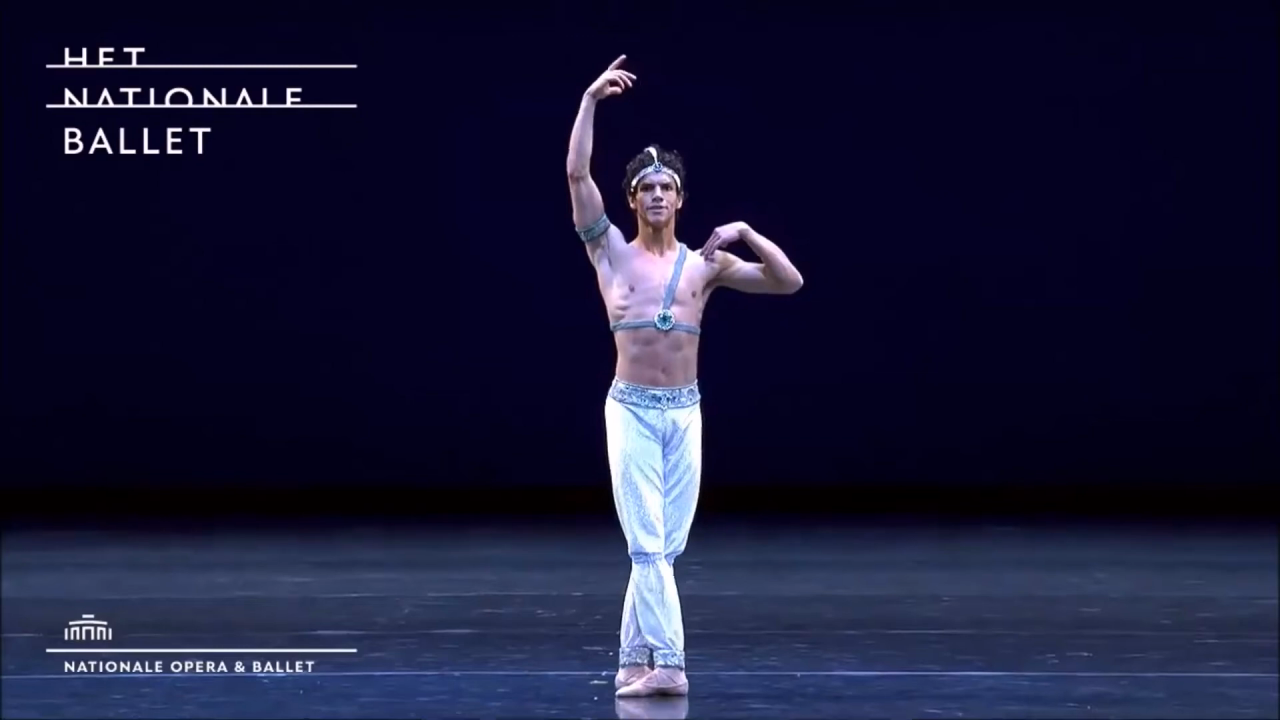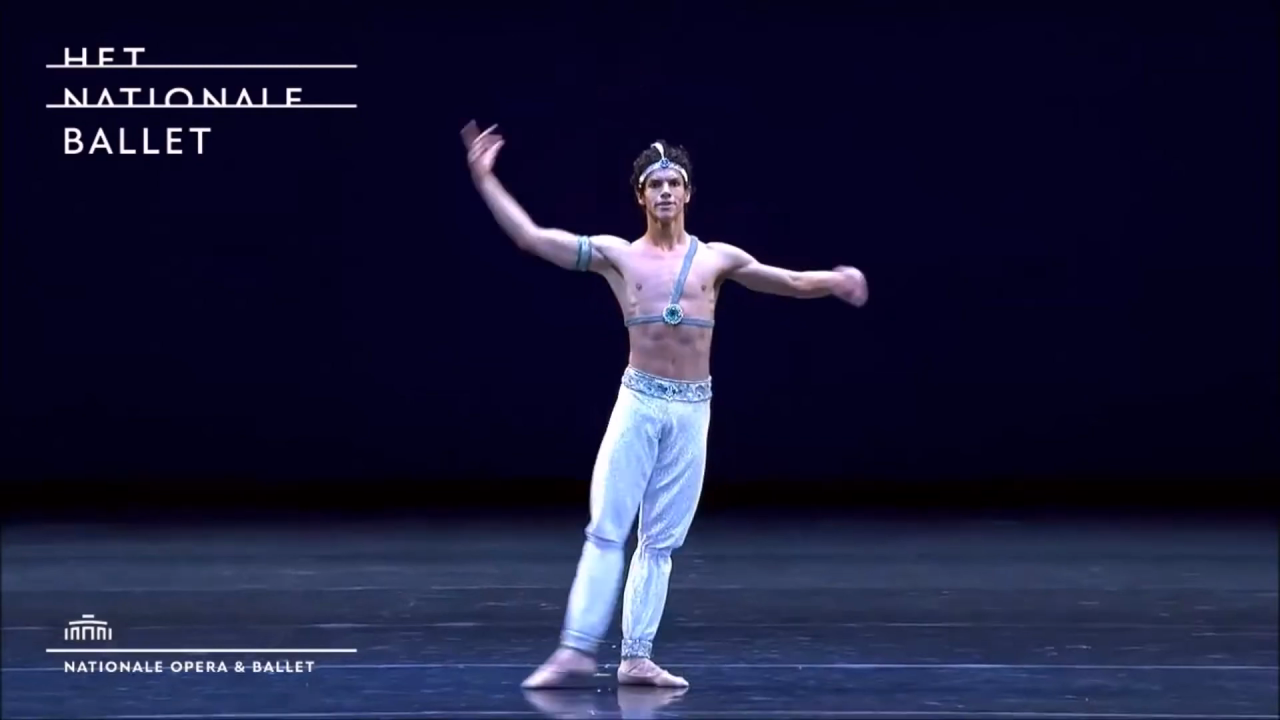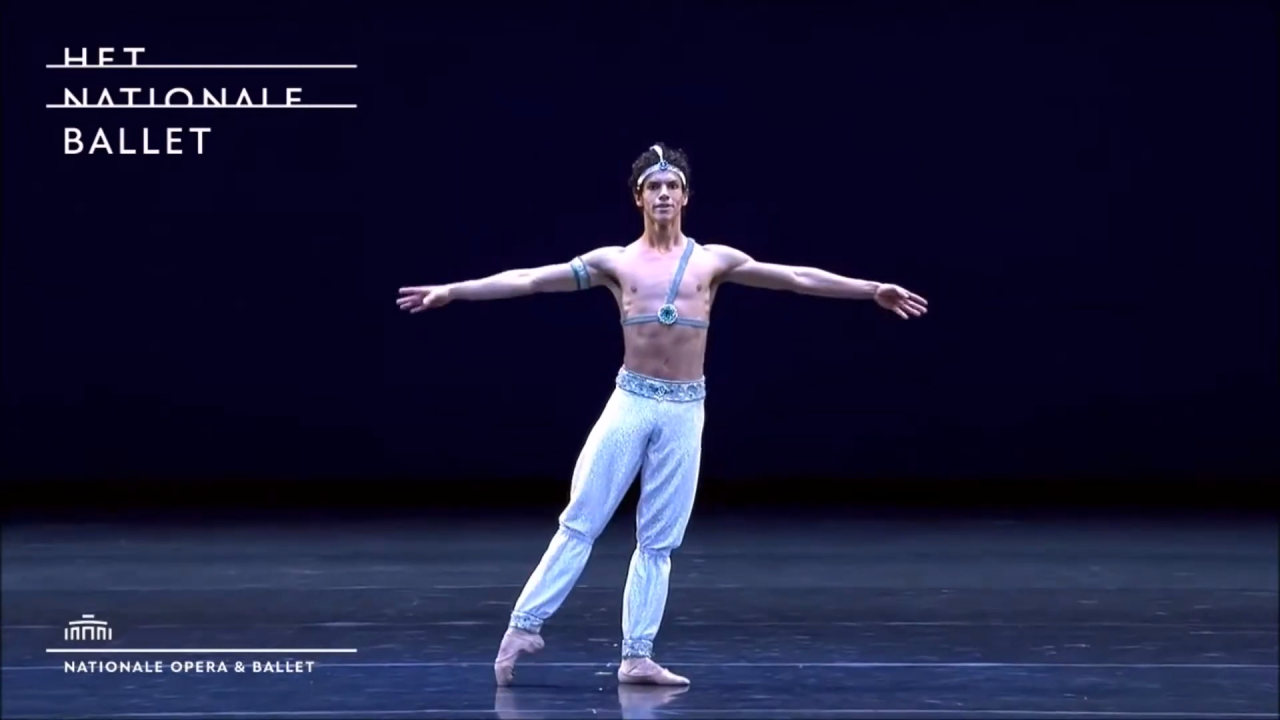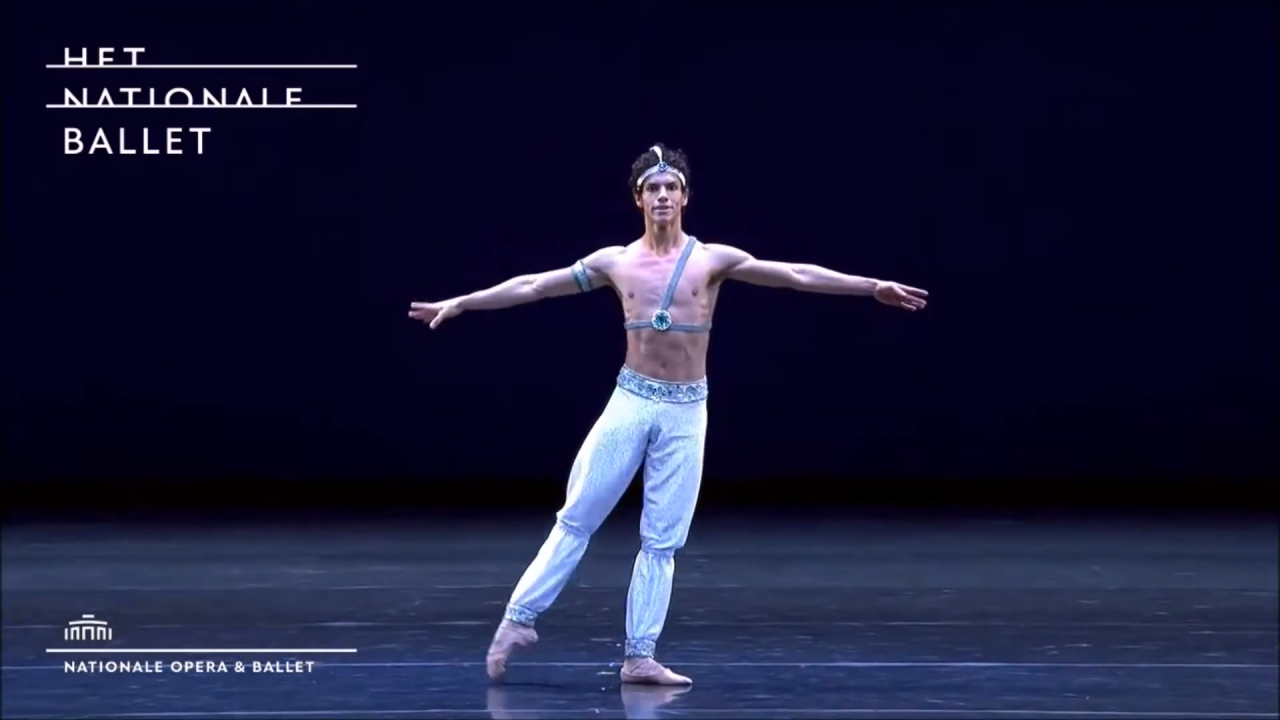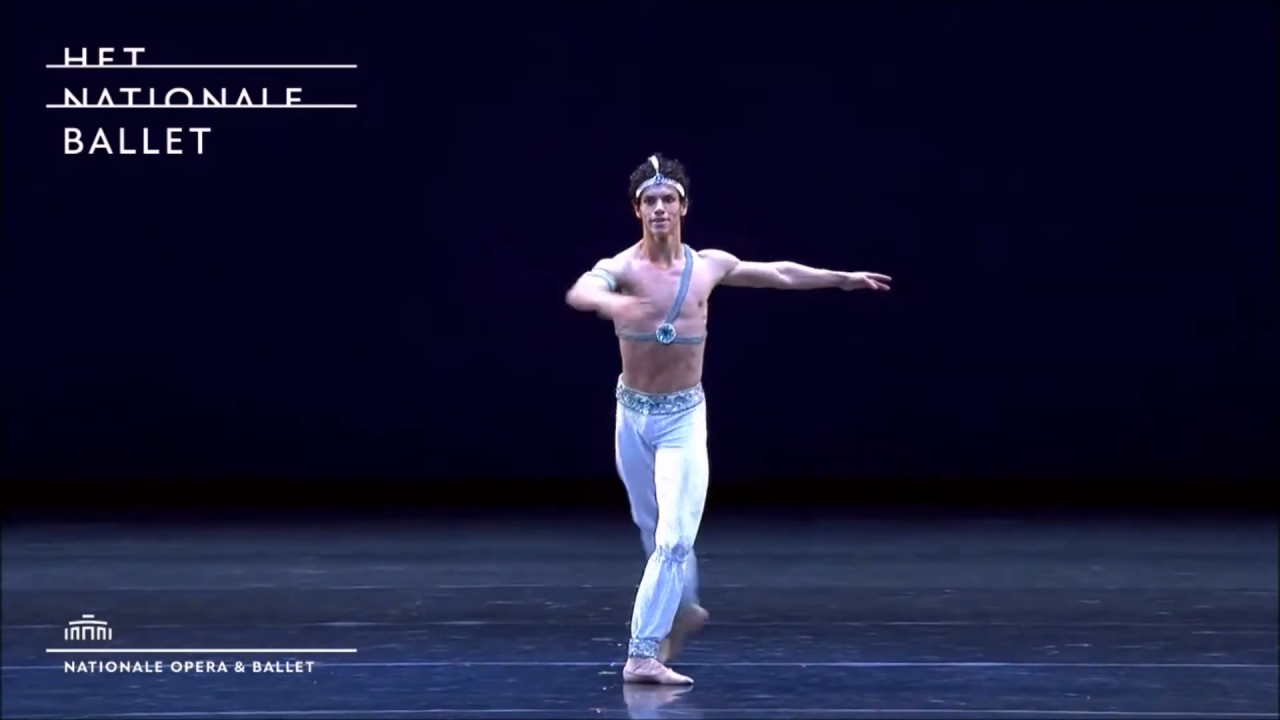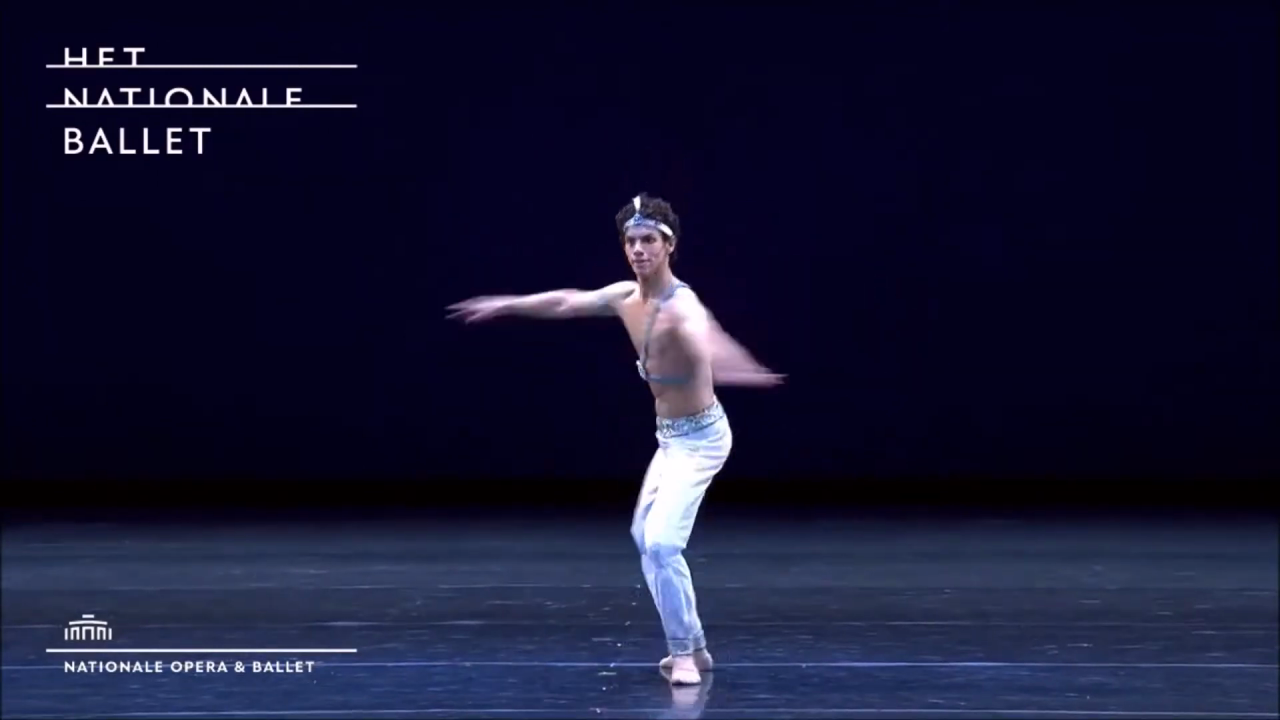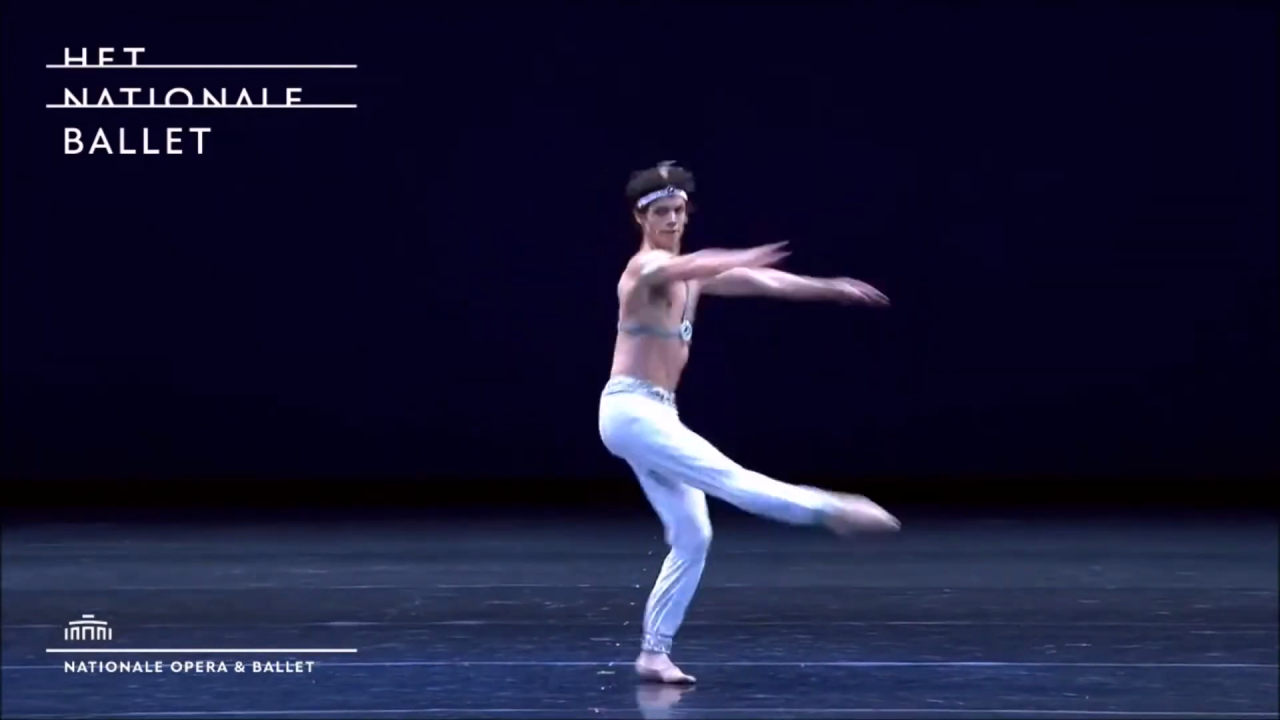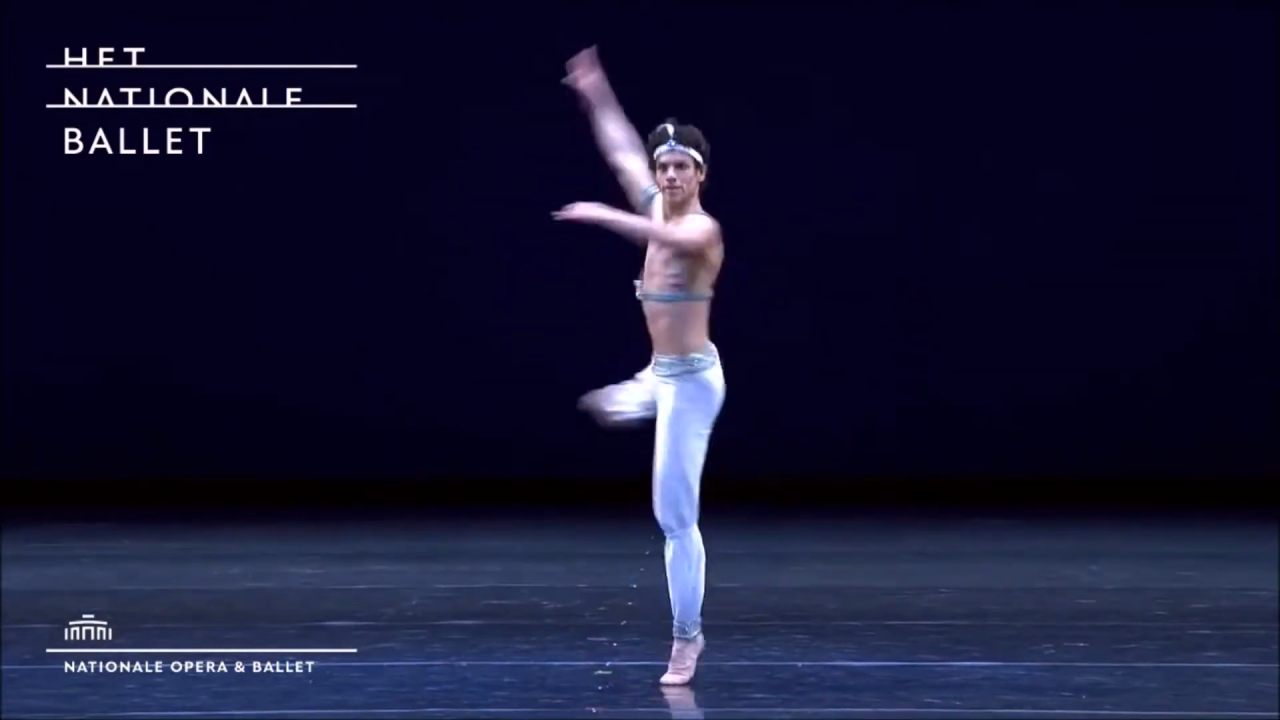
dt=0.3s
person 1, frame 1
left shoulder: (707, 263)
right shoulder: (610, 253)
left elbow: (790, 283)
right elbow: (577, 175)
left wrist: (745, 233)
right wrist: (589, 98)
left hip: (685, 413)
right hip: (631, 410)
left knee: (664, 547)
right knee: (648, 545)
left ankle: (635, 663)
right ankle: (666, 664)
person 1, frame 2
left shoulder: (717, 257)
right shoulder: (616, 254)
left elbow: (792, 281)
right elbow: (531, 237)
left wrist: (841, 275)
right wrist: (485, 178)
left hip: (692, 409)
right hip: (638, 402)
left knee: (662, 539)
right knee: (607, 529)
left ankle: (635, 655)
right ankle: (577, 649)
person 1, frame 3
left shoulder: (715, 259)
right shoulder: (613, 260)
left elbow: (797, 278)
right elbow: (528, 281)
left wrist: (874, 289)
right wrist: (449, 289)
left hip: (686, 409)
right hip: (631, 401)
left knee: (660, 539)
right knee: (580, 520)
left ankle: (637, 656)
right ankle: (525, 624)
person 1, frame 4
left shoulder: (714, 258)
right shoulder: (613, 261)
left elbow: (797, 274)
right elbow: (532, 285)
left wrist: (873, 286)
right wrist: (456, 305)
left hip: (687, 410)
right hip: (631, 400)
left knee: (664, 538)
right knee: (577, 516)
left ankle: (639, 656)
right ankle: (517, 621)
person 1, frame 5
left shoulder: (710, 265)
right shoulder: (617, 268)
left elbow: (777, 274)
right elbow: (579, 293)
left wrist: (844, 278)
right wrist: (610, 303)
left hip: (686, 415)
right hip: (634, 412)
left knee: (676, 538)
right knee: (654, 529)
left ankle: (644, 654)
right ankle: (683, 609)
person 1, frame 6
left shoulder: (684, 307)
right shoulder: (626, 296)
left elbow: (708, 346)
right elbow: (571, 301)
left wrist: (738, 366)
right wrist: (503, 303)
left hip: (698, 442)
right hip: (672, 438)
left knee: (659, 542)
right knee: (645, 535)
left ankle: (687, 650)
right ankle: (690, 644)
person 1, frame 7
left shoulder: (685, 275)
right shoulder: (648, 266)
left elbow: (762, 282)
right elbow: (683, 266)
left wrist: (833, 287)
right wrist: (740, 258)
left hip: (649, 417)
right hip: (634, 413)
left knee: (692, 540)
right knee: (730, 480)
left ankle: (654, 653)
person 1, frame 8
left shoulder: (702, 228)
right shoulder: (652, 212)
left elbow: (675, 241)
right elbow: (627, 159)
left wrist: (620, 217)
right wrist: (596, 96)
left hip: (690, 378)
right hip: (670, 370)
left knee: (677, 518)
left ankle: (686, 638)
right ankle: (625, 400)
